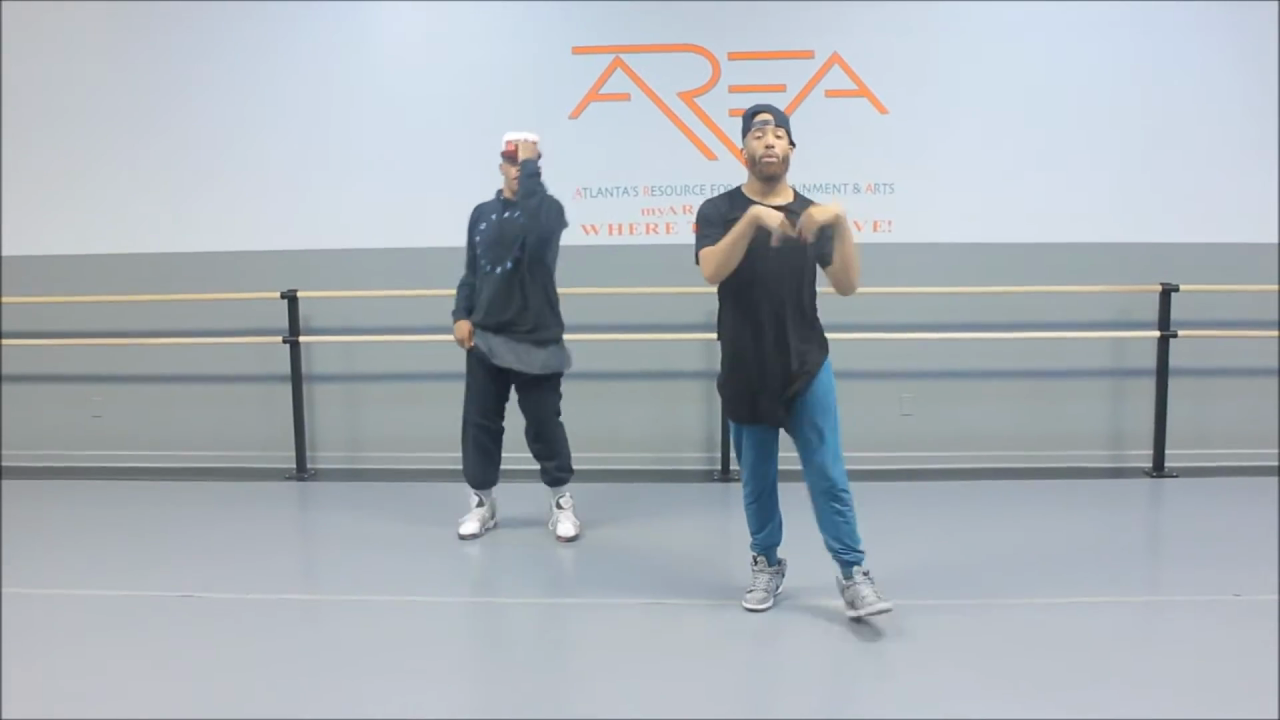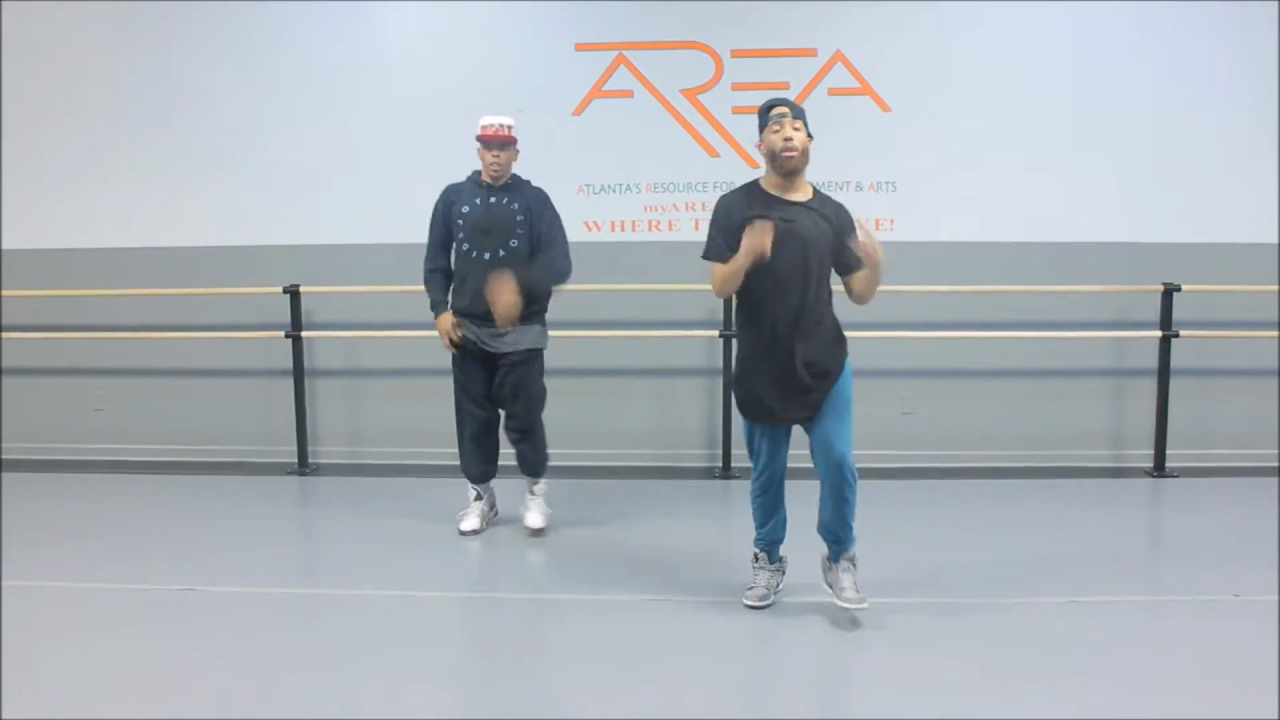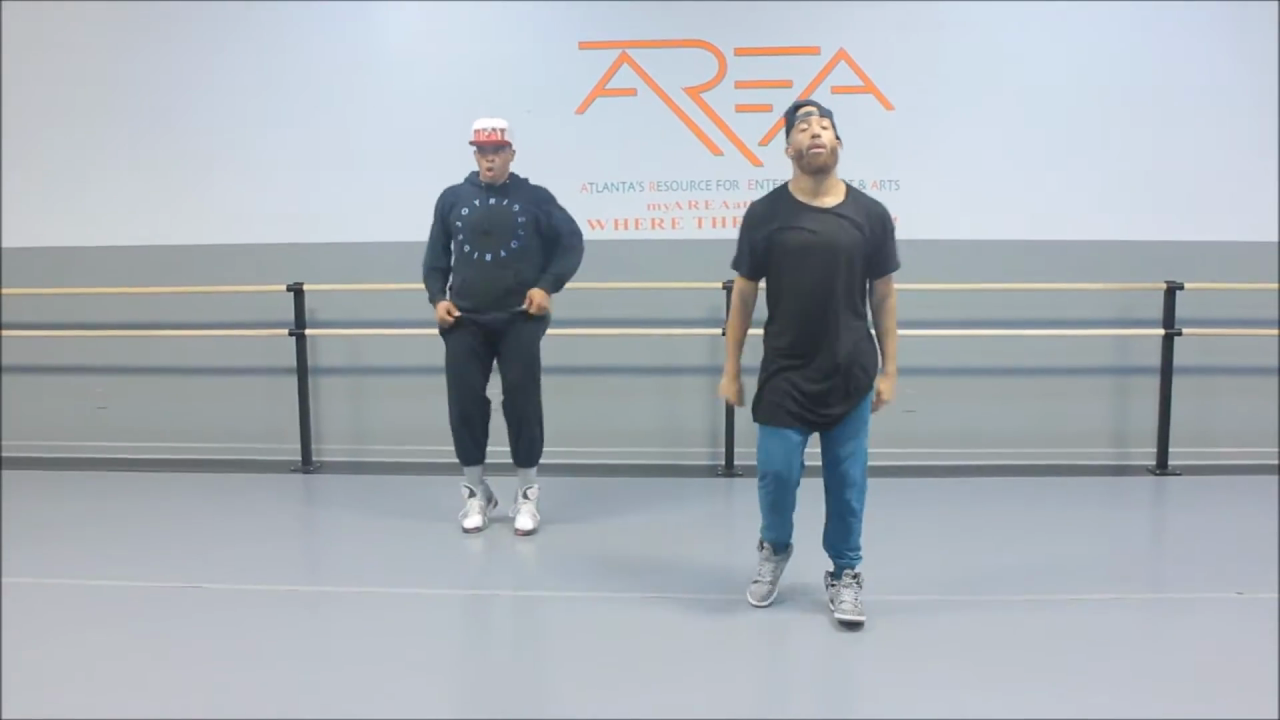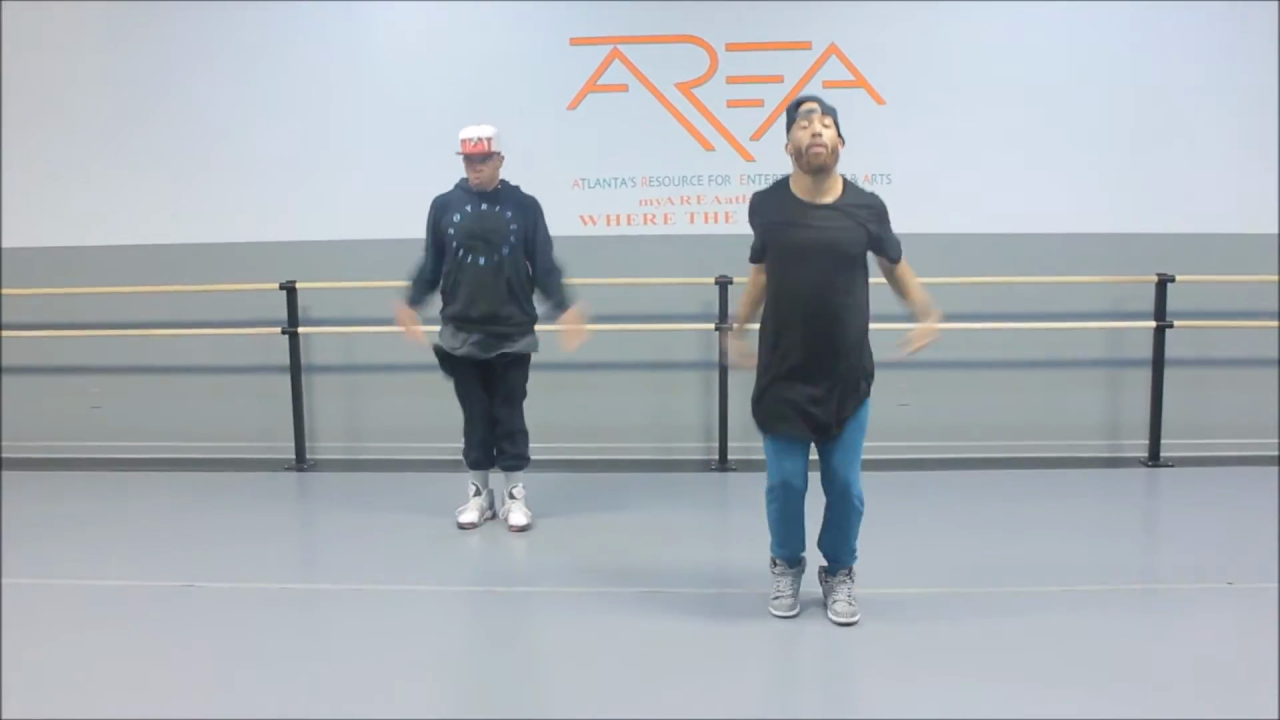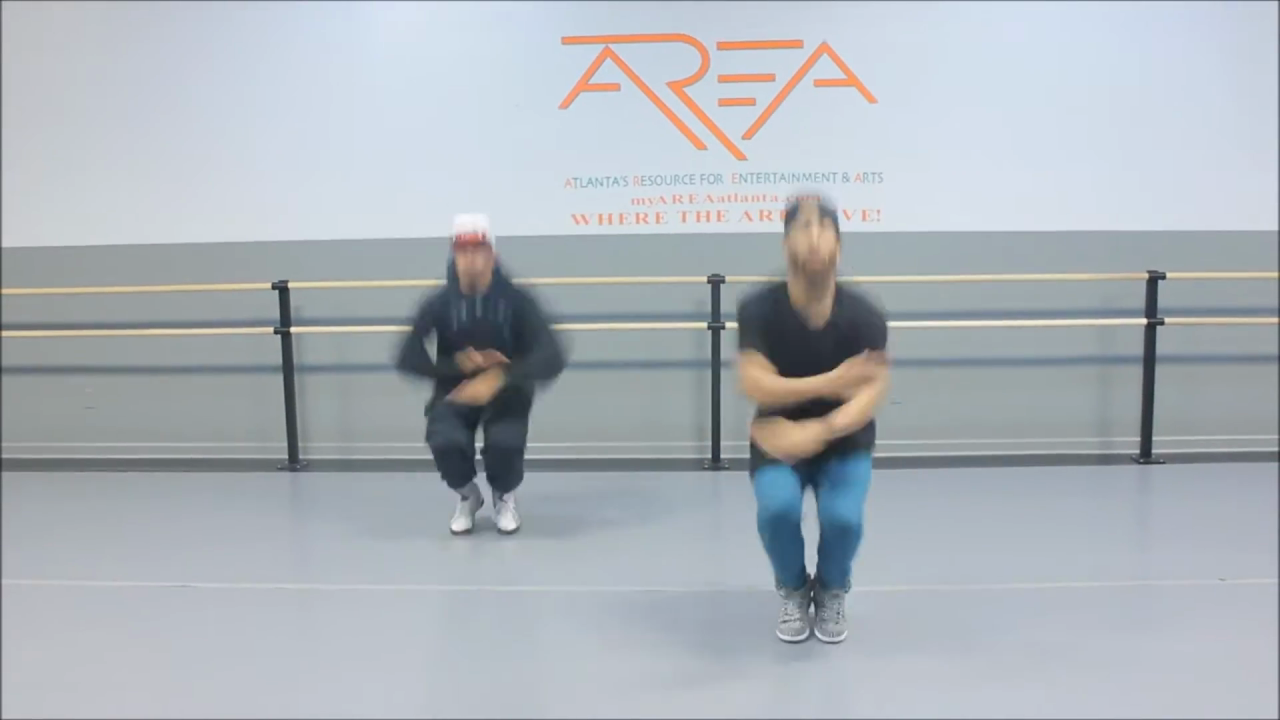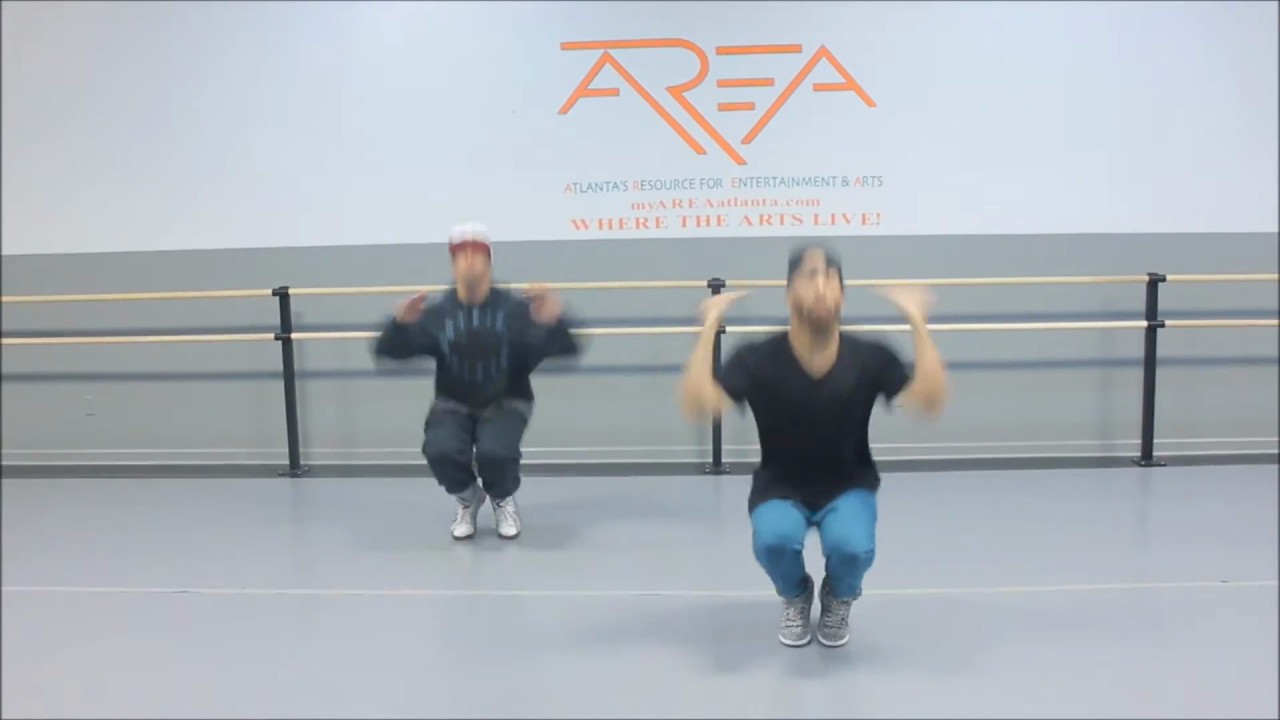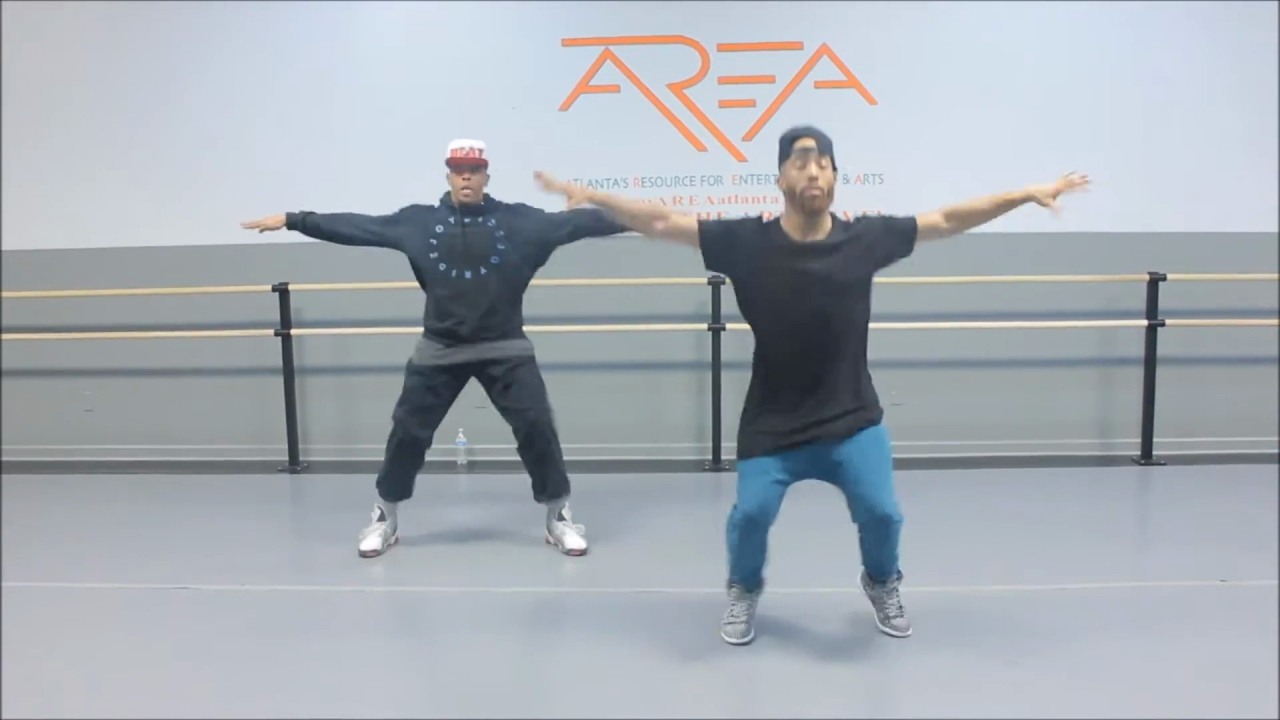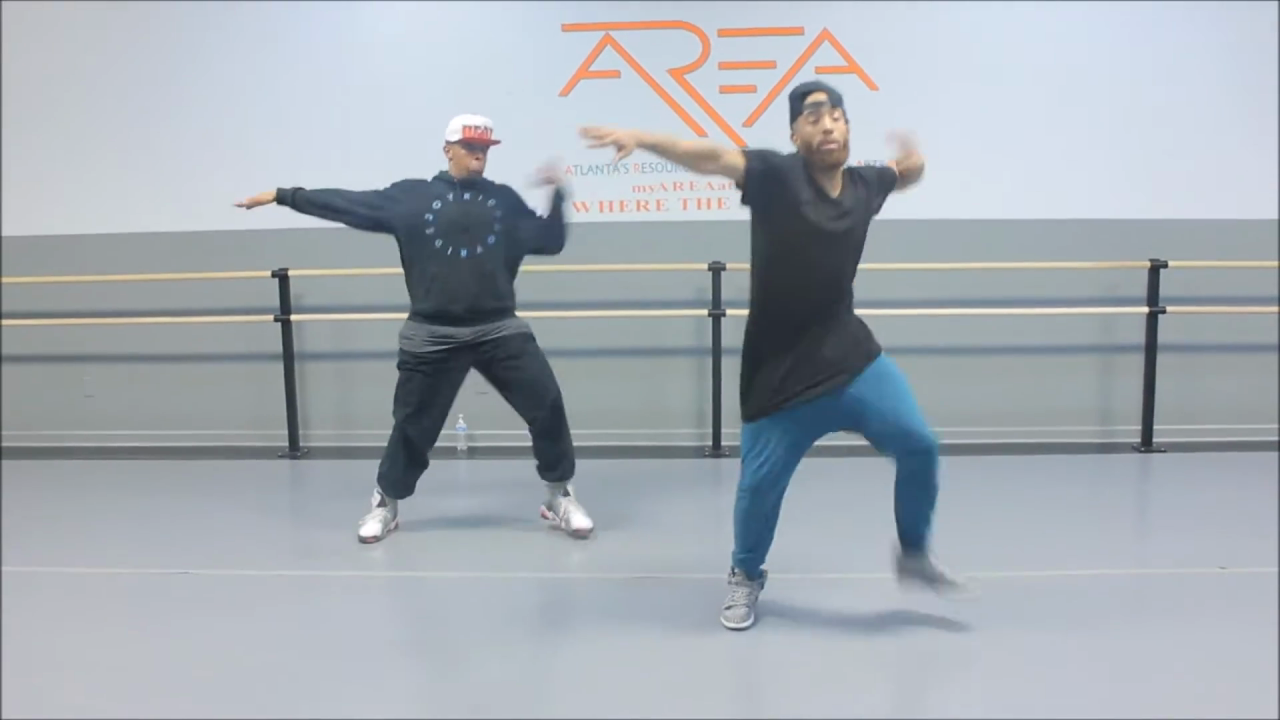
dt=0.3s
person 1, frame 1
left shoulder: (813, 215)
right shoulder: (720, 210)
left elbow: (846, 285)
right elbow: (712, 271)
left wrist: (839, 228)
right wrist: (753, 219)
left hip: (807, 364)
right hip: (746, 371)
left knee: (827, 473)
right knee: (758, 477)
left ankle: (853, 576)
right ankle: (766, 564)
person 1, frame 2
left shoulder: (832, 212)
right shoulder: (735, 205)
left elbow: (861, 294)
right elbow: (721, 285)
left wrist: (872, 262)
right wrist: (746, 255)
left hip: (825, 363)
right hip: (762, 368)
left knee: (838, 465)
right knee: (767, 471)
left ankle: (839, 559)
right ankle: (768, 560)
person 1, frame 3
left shoulder: (870, 213)
right shoulder: (764, 214)
left elbow: (882, 293)
right elbow: (744, 294)
left wrist: (888, 368)
right wrist: (731, 370)
left hip: (850, 374)
right hip: (785, 372)
left knee: (847, 479)
right knee: (775, 470)
left ankle: (845, 575)
right ankle: (774, 551)
person 1, frame 4
left shoulder: (867, 207)
right shoulder: (767, 206)
left elbow: (894, 265)
left wrist: (927, 314)
right wrist: (738, 330)
left hip: (848, 375)
right hip: (783, 377)
left knee: (844, 484)
right knee: (785, 481)
left ankle: (839, 574)
right ankle: (786, 567)
person 1, frame 5
left shoulder: (865, 316)
right shoulder: (758, 310)
left elbow: (870, 399)
right elbow: (756, 388)
left wrist: (815, 433)
right wrist: (830, 380)
left hip: (843, 445)
right hip: (779, 446)
left knee: (845, 520)
right knee: (777, 511)
left ankle: (832, 592)
right ankle: (793, 591)
person 1, frame 6
left shoulder: (871, 358)
right shoulder: (757, 360)
left elbow: (932, 400)
right elbow: (696, 404)
left wrist: (918, 325)
right wrist: (708, 326)
left hip: (847, 487)
right hip: (782, 488)
left knee: (849, 548)
right knee: (775, 542)
left ankle: (838, 599)
right ankle: (795, 596)
person 1, frame 7
left shoulder: (868, 238)
right shoulder: (746, 241)
left elbow: (947, 220)
right elbow: (663, 221)
left wrist: (1028, 194)
right wrist: (592, 196)
left hip: (851, 418)
right hip: (774, 421)
left knee: (882, 514)
right knee: (751, 514)
left ankle: (882, 584)
right ankle: (743, 592)
person 1, frame 8
left shoulder: (866, 183)
right shoulder: (775, 175)
left elbow: (908, 172)
right elbow: (713, 157)
left wrist: (911, 164)
right wrist: (643, 139)
left hip: (851, 358)
right hip: (780, 374)
left knee: (919, 446)
right knee: (760, 485)
left ankle: (914, 556)
right ankle: (746, 578)
person 2, frame 1
left shoulder: (546, 206)
right shoulder: (481, 214)
left elbow: (537, 232)
left wrist: (531, 168)
right wrist: (461, 314)
left hip: (537, 340)
right hip: (485, 340)
left knee: (543, 425)
right knee: (479, 424)
left ankle: (562, 502)
right ankle: (482, 503)
person 2, frame 2
left shoulder: (534, 198)
right shoulder: (454, 196)
left elbow: (558, 262)
right elbow: (436, 259)
left wrist: (521, 288)
right wrist: (440, 308)
left hip: (521, 329)
right hip: (469, 329)
left knee: (524, 414)
right knee: (474, 416)
left ankle: (535, 492)
right ankle: (481, 497)
person 2, frame 3
left shoulder: (535, 198)
right shoulder: (452, 198)
left elbow: (571, 243)
right elbow: (436, 254)
left wrist: (547, 286)
right wrist: (437, 296)
left hip: (519, 317)
right hip: (466, 319)
left knee: (523, 400)
right knee: (465, 402)
left ankle: (527, 494)
right ankle: (477, 493)
person 2, frame 4
left shoulder: (525, 206)
right shoulder: (444, 205)
left elbow: (544, 265)
right elbow: (432, 264)
left wrist: (565, 308)
right wrist: (411, 303)
left hip: (512, 333)
right hip: (461, 333)
left knee: (508, 415)
right knee: (476, 416)
left ankle: (515, 495)
right ankle: (479, 494)
person 2, frame 5
left shoulder: (518, 301)
right shoulder: (438, 305)
left elbow: (551, 358)
right elbow: (408, 360)
left wrist: (499, 378)
right wrist: (458, 364)
left hip: (506, 397)
right hip: (457, 396)
left knee: (504, 443)
right knee: (446, 444)
left ankle: (505, 495)
right ankle: (466, 495)
person 2, frame 6
left shoulder: (514, 309)
right shoulder: (435, 315)
left elbow: (567, 349)
right elbow: (386, 352)
left wrist: (553, 320)
right wrist: (401, 321)
left hip: (504, 404)
right hip: (454, 406)
left knee: (496, 452)
right knee: (440, 450)
left ankle: (503, 500)
right ankle: (467, 498)
person 2, frame 7
left shoulder: (518, 219)
right shoulder: (419, 220)
left elbow: (574, 221)
right elbow: (357, 226)
right wrist: (292, 220)
left hip: (504, 346)
right hip: (440, 348)
left knee: (536, 425)
right knee: (409, 430)
left ankle: (558, 517)
right ankle: (384, 518)
person 2, frame 8
left shoulder: (503, 199)
right shoulder: (411, 195)
left elbow: (552, 241)
right elbow: (348, 204)
left wrist: (557, 193)
right wrist: (282, 196)
left hip: (499, 328)
right hip: (432, 333)
left knee: (546, 401)
right knee: (413, 422)
left ankle: (560, 495)
right ankle: (386, 504)
